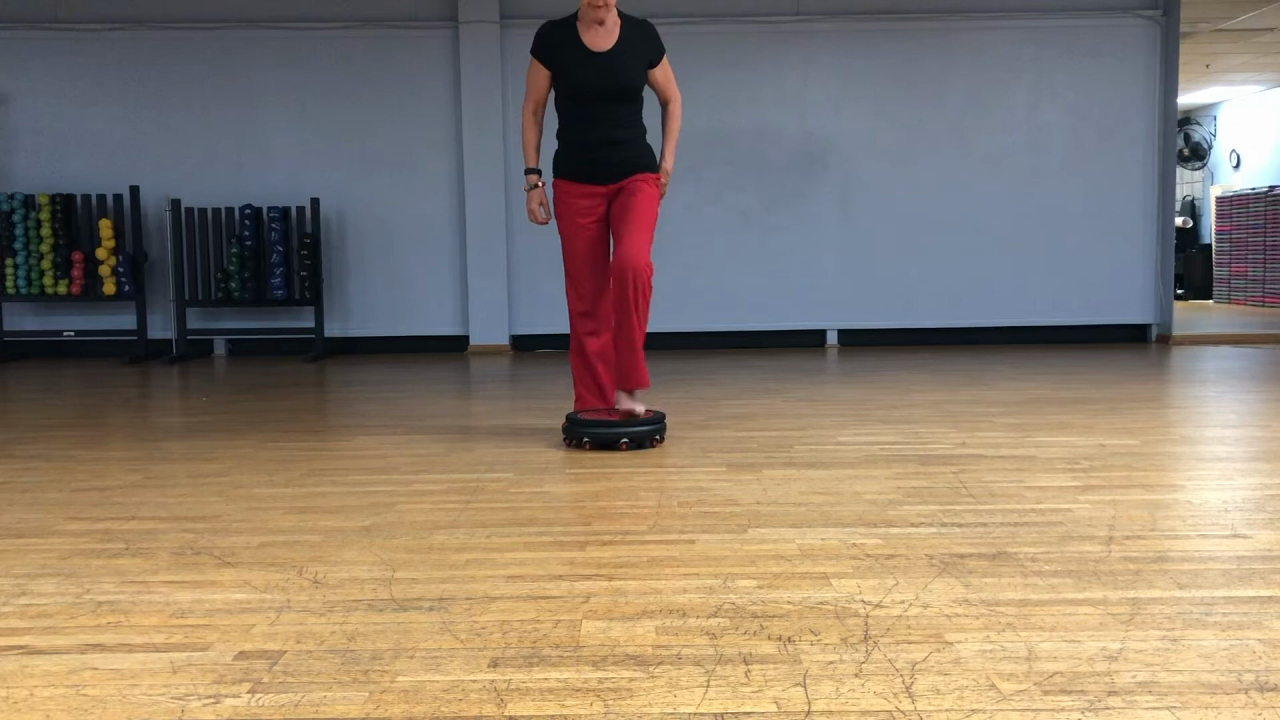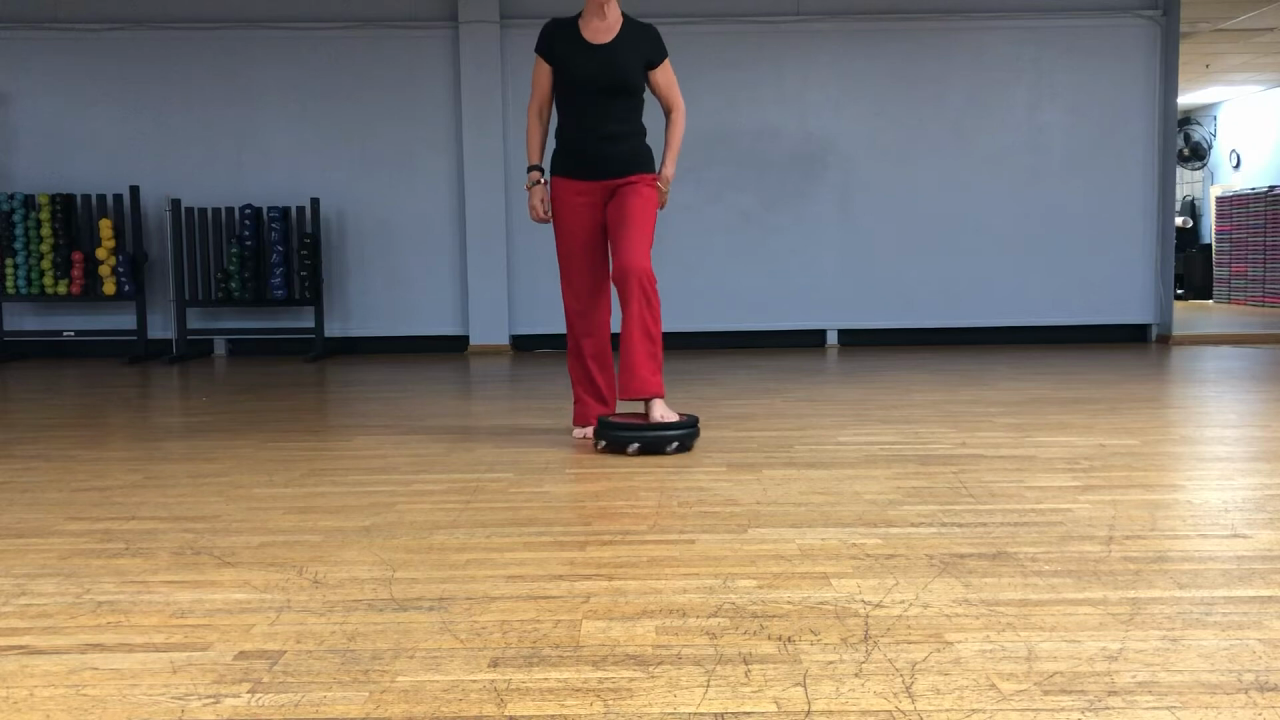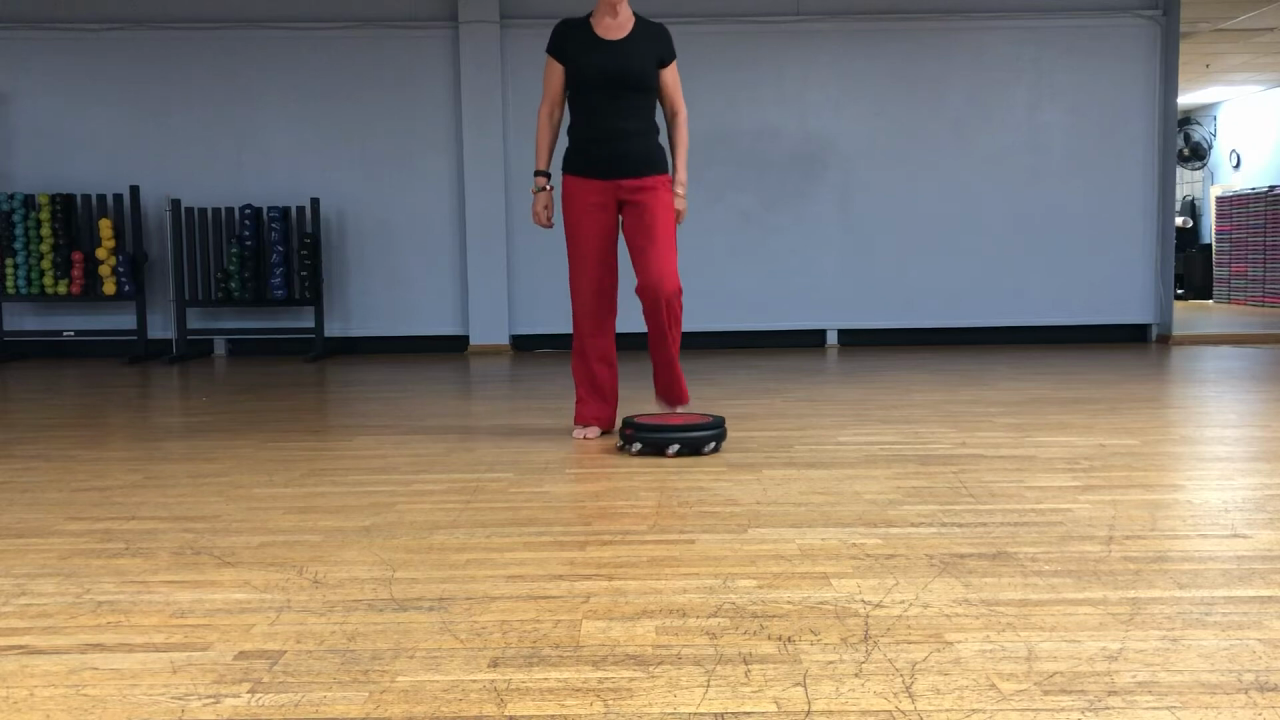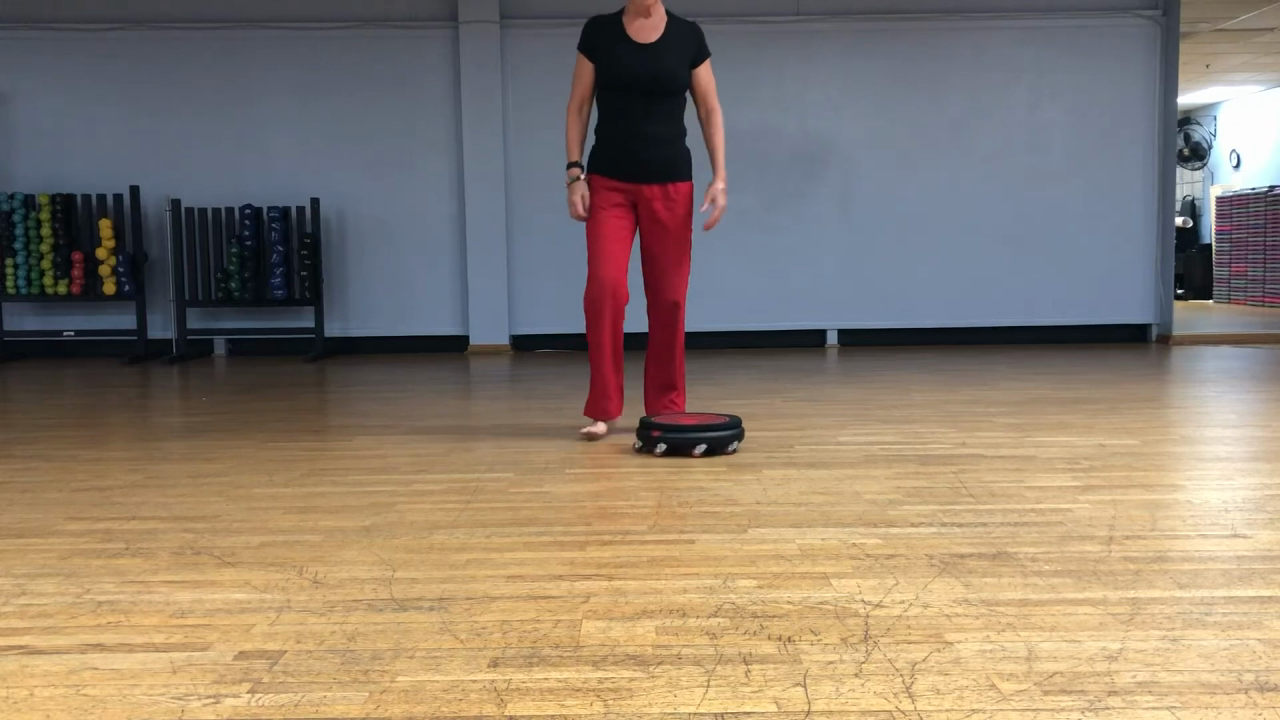
dt=0.4s
person 1, frame 1
left shoulder: (643, 36)
right shoulder: (552, 38)
left elbow: (672, 100)
right elbow: (533, 110)
left wrist: (667, 161)
right wrist: (533, 178)
left hip: (636, 178)
right hip: (576, 185)
left knee: (632, 266)
right knee: (585, 297)
left ankle: (629, 385)
right ankle: (592, 409)
person 1, frame 2
left shoulder: (644, 37)
left elbow: (675, 108)
right elbow: (539, 110)
left wrist: (668, 169)
right wrist: (535, 175)
left hip: (633, 178)
right hip: (573, 183)
left knee: (634, 269)
right knee: (582, 297)
left ankle: (652, 395)
right ankle: (592, 412)
person 1, frame 3
left shoulder: (655, 36)
left elbow: (677, 112)
right elbow: (550, 112)
left wrist: (680, 179)
right wrist: (541, 179)
left hip: (647, 179)
right hip: (585, 182)
left knee: (661, 285)
right knee: (591, 297)
left ankle: (672, 398)
right ankle: (594, 413)
person 1, frame 4
left shoulder: (687, 36)
left elbow: (710, 110)
right elbow: (578, 107)
left wrist: (718, 178)
right wrist: (574, 171)
left hip: (670, 184)
right hip: (608, 184)
left knee: (668, 298)
right knee: (605, 288)
left ankle: (666, 409)
right ankle: (602, 407)
